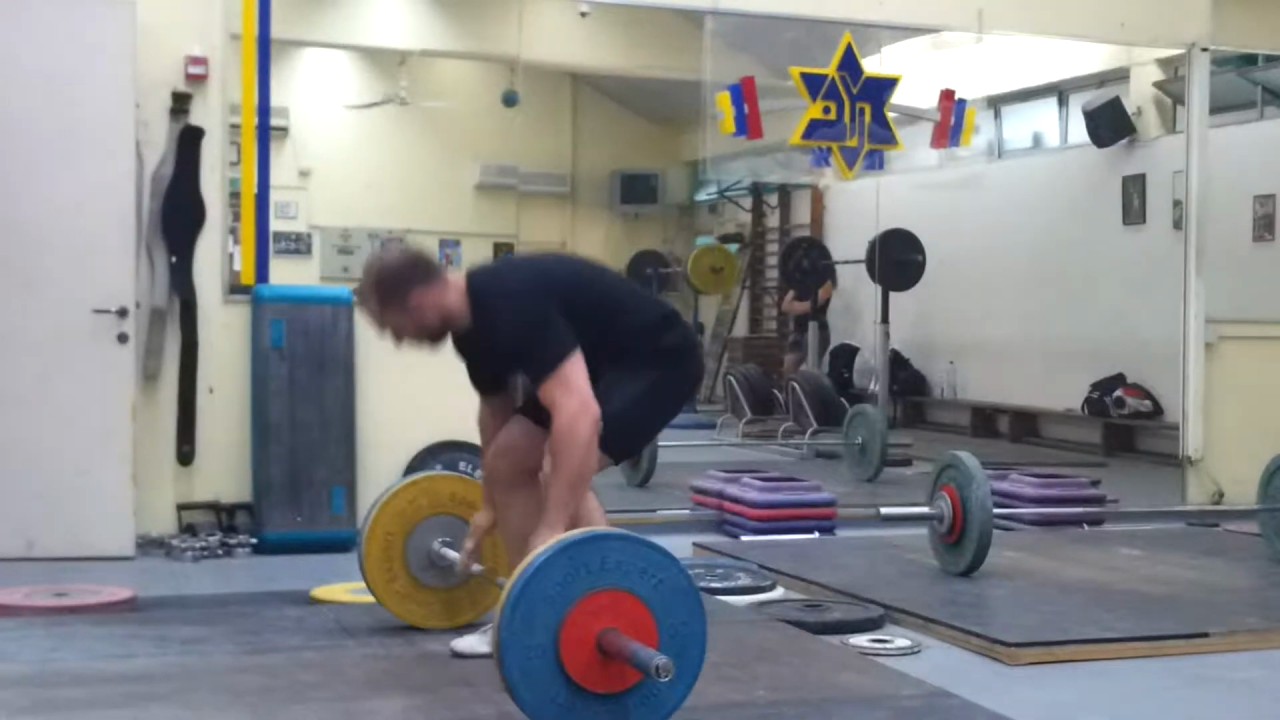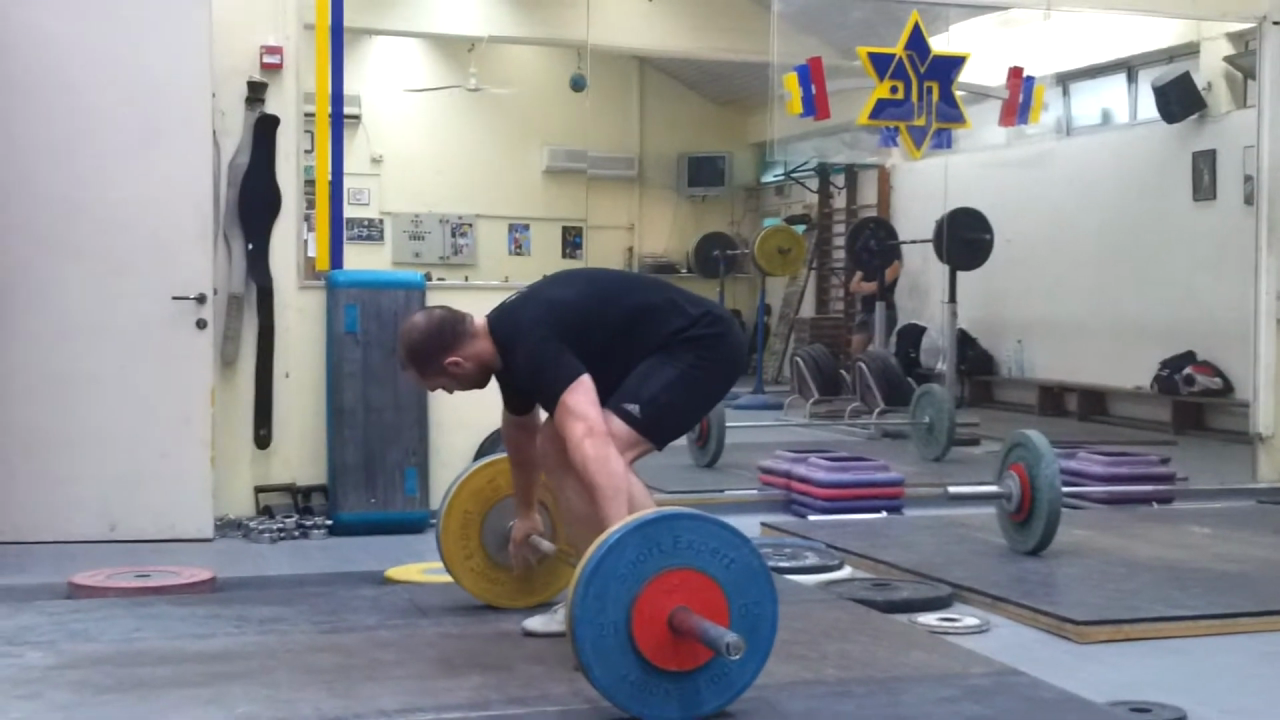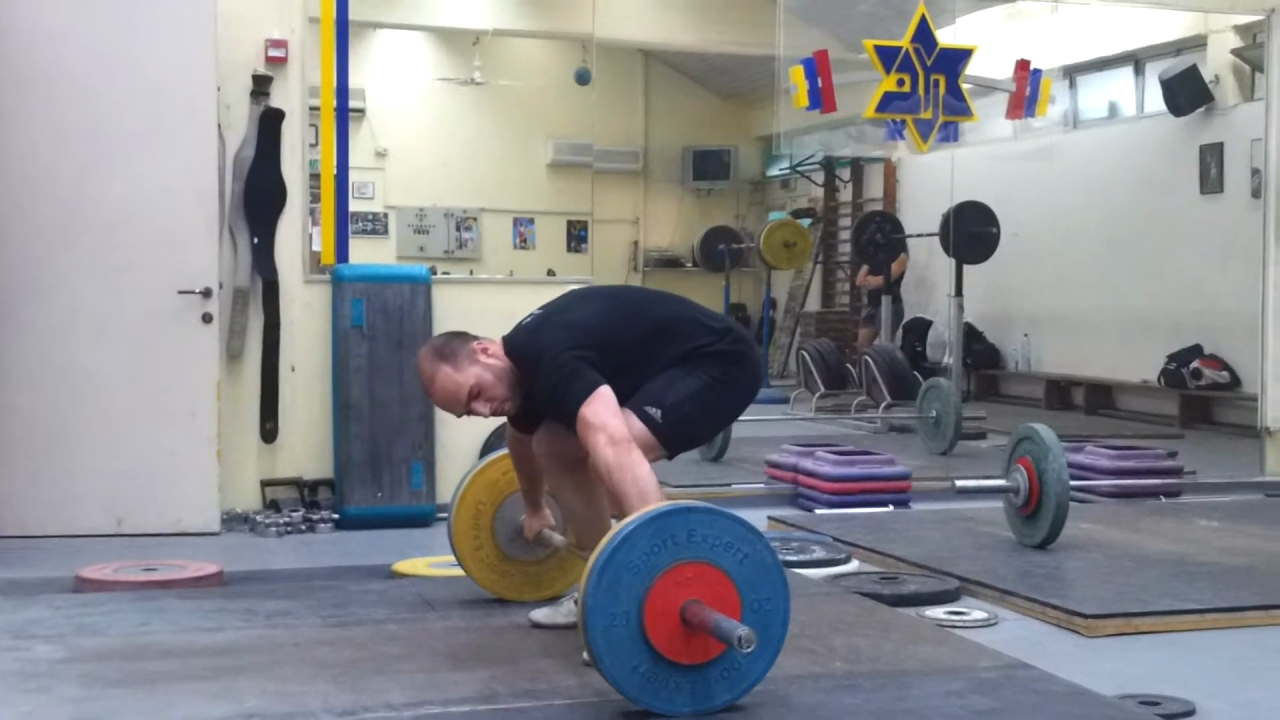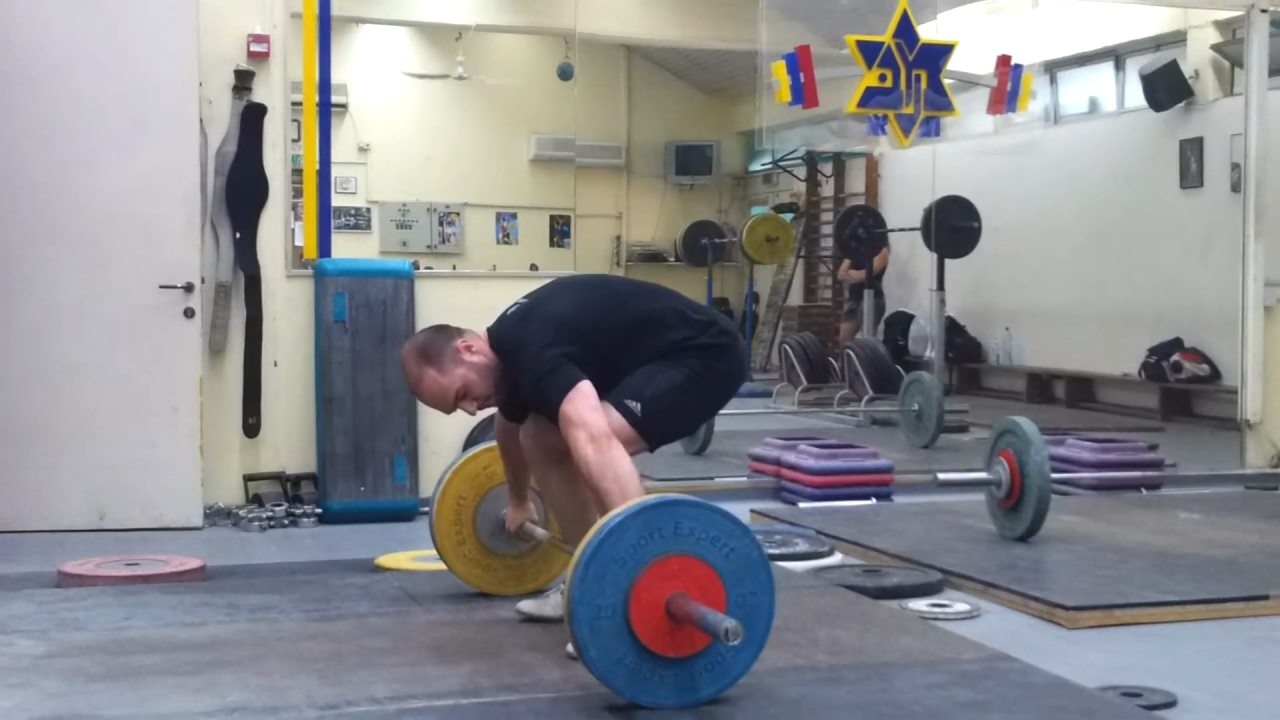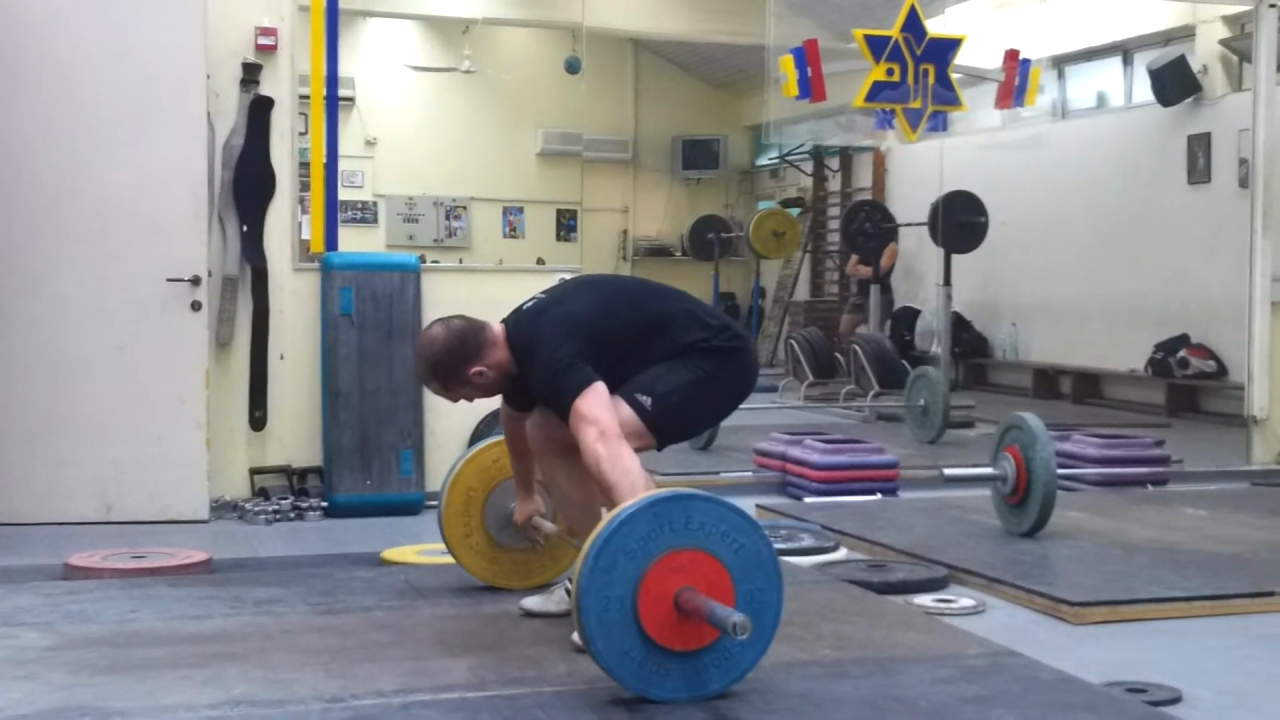
dt=1s
person 1, frame 1
left shoulder: (513, 306)
right shoulder: (471, 323)
left elbow: (579, 414)
right elbow: (498, 410)
left wrist: (550, 532)
right wrist: (490, 504)
left hip: (656, 360)
right hip: (603, 361)
left knee: (565, 471)
right knee: (508, 462)
person 1, frame 2
left shoulder: (531, 342)
right shoulder: (508, 338)
left elbow: (589, 437)
right elbow: (521, 427)
right wrist: (526, 512)
left hip: (702, 344)
right hip: (655, 348)
left knee: (606, 452)
right knee: (553, 447)
person 1, frame 3
left shoulder: (552, 361)
right shoulder: (523, 364)
left elbow: (614, 446)
right elbow: (523, 437)
right wrist: (534, 509)
left hip: (720, 361)
left knee: (609, 451)
right knee: (552, 446)
person 1, frame 4
left shoulder: (535, 354)
right shoulder: (508, 351)
left elbow: (595, 443)
right elbow: (510, 425)
right wrist: (519, 504)
left hip: (706, 354)
right hip: (649, 357)
left knee: (591, 442)
right knee: (539, 438)
person 1, frame 5
left shoulder: (551, 353)
right shoulder: (516, 338)
left elbow: (603, 442)
right elbow: (516, 419)
right wrist: (525, 495)
left hip: (716, 357)
right hip: (663, 354)
left knee: (596, 437)
right knee: (544, 431)
